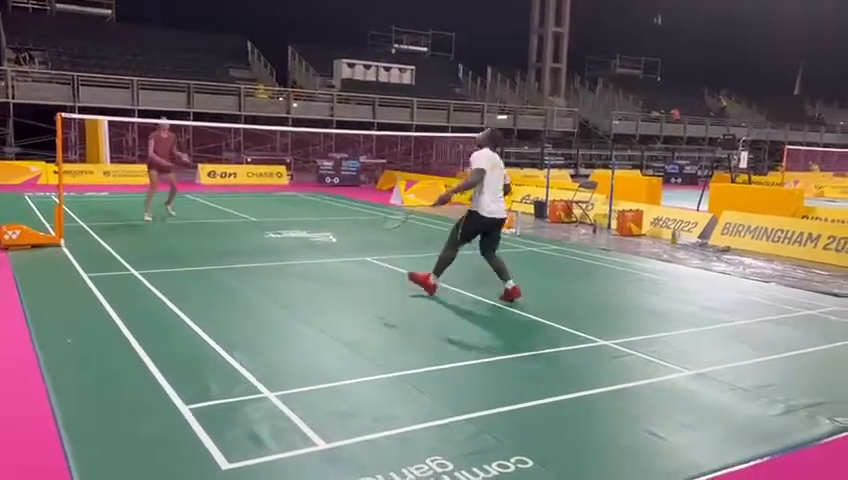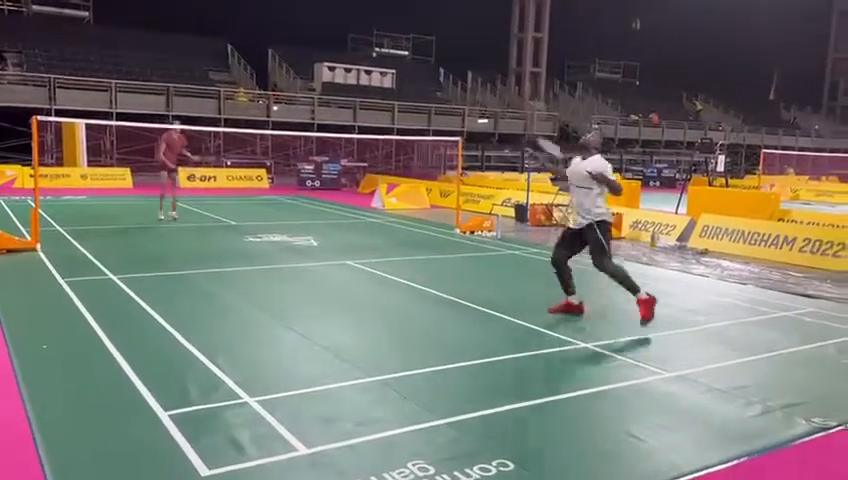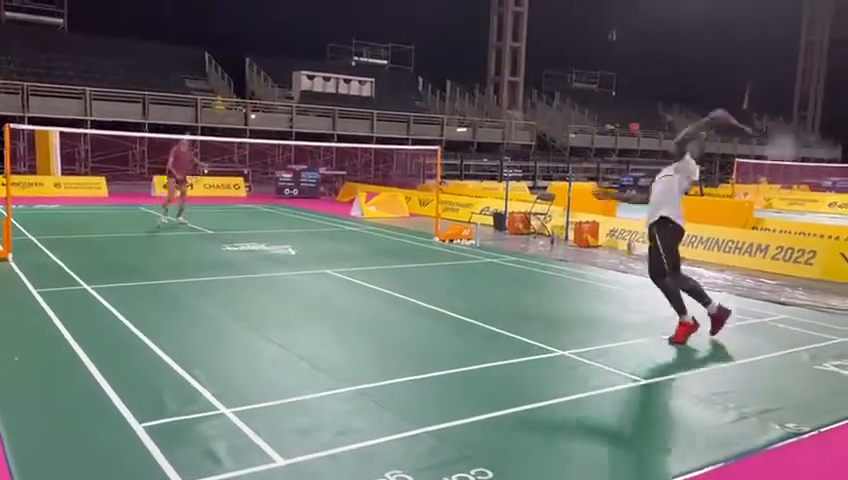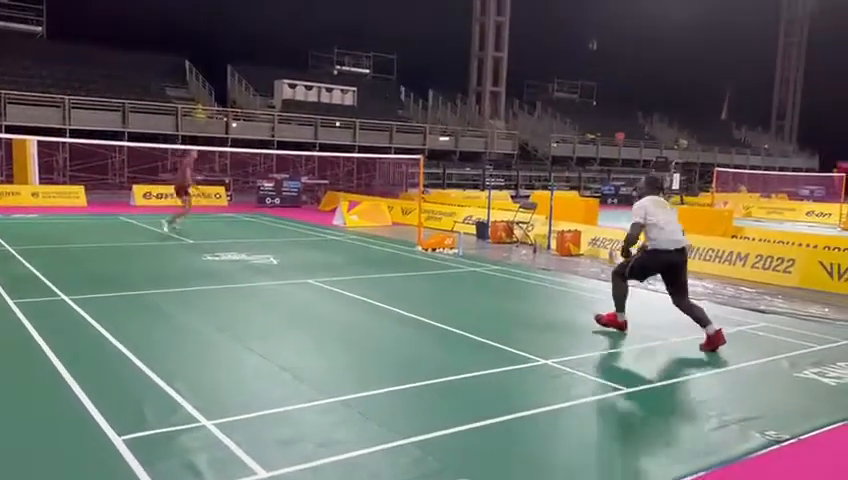
dt=0.5s
person 1, frame 1
left shoulder: (481, 155)
right shoulder: (496, 161)
left elbow: (476, 178)
right elbow: (506, 188)
left wrist: (451, 192)
left hip: (482, 212)
right hip: (500, 214)
left knee: (453, 243)
right knee: (489, 253)
left ankle: (431, 280)
right ankle: (511, 287)
person 1, frame 2
left shoulder: (599, 164)
right shoulder: (576, 161)
left elbow: (617, 191)
right elbow: (567, 175)
left wrist: (603, 179)
right wrist: (550, 168)
left hip: (597, 221)
right hip: (578, 222)
left knee: (602, 264)
right knee: (557, 258)
left ankle: (643, 299)
right ankle: (572, 302)
person 1, frame 3
left shoulder: (687, 165)
right shoulder: (671, 170)
left elbow: (680, 142)
right elbow: (646, 198)
left wrist: (708, 120)
right wrist: (615, 196)
left hip: (666, 224)
right hip: (661, 223)
left knee: (659, 274)
right knee: (671, 276)
left ankle: (686, 322)
right ankle: (715, 311)
person 1, frame 4
left shoulder: (642, 205)
right shoulder: (668, 207)
left elbow: (633, 234)
left wrist: (626, 252)
left hip: (659, 251)
right hip: (679, 252)
left knee: (619, 274)
right knee: (682, 300)
left ankle: (619, 319)
right ankle: (713, 332)
